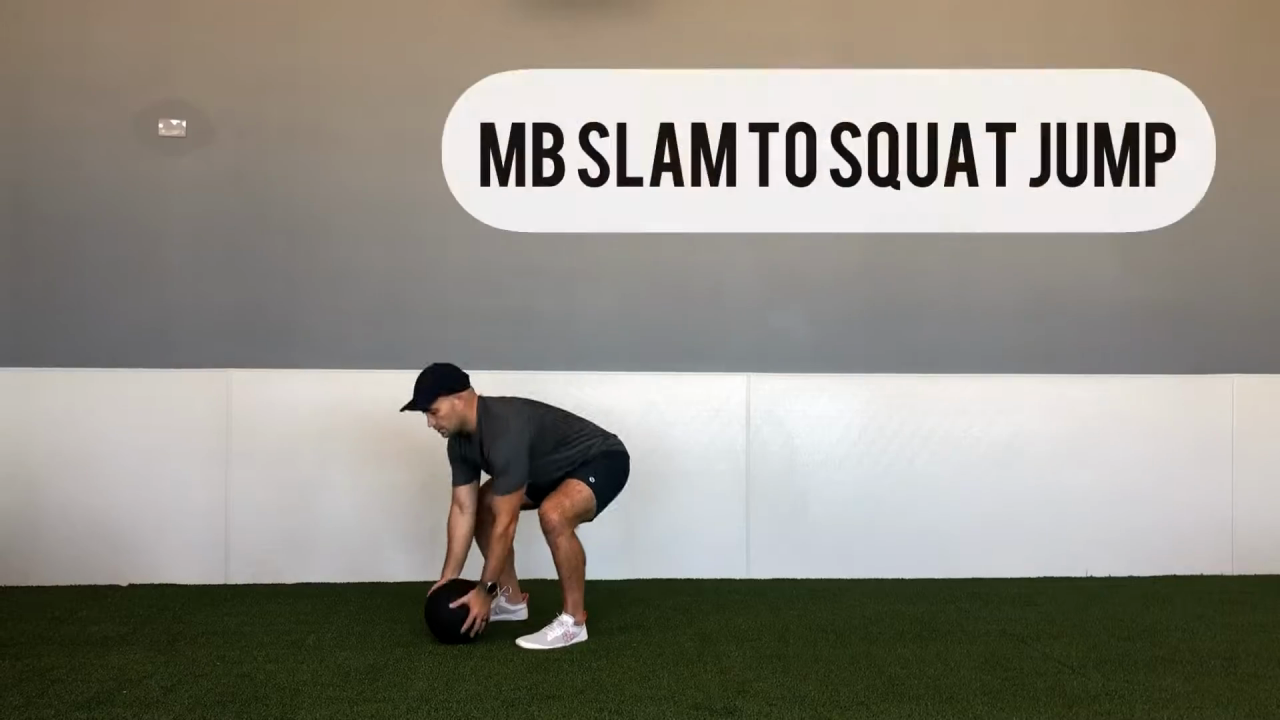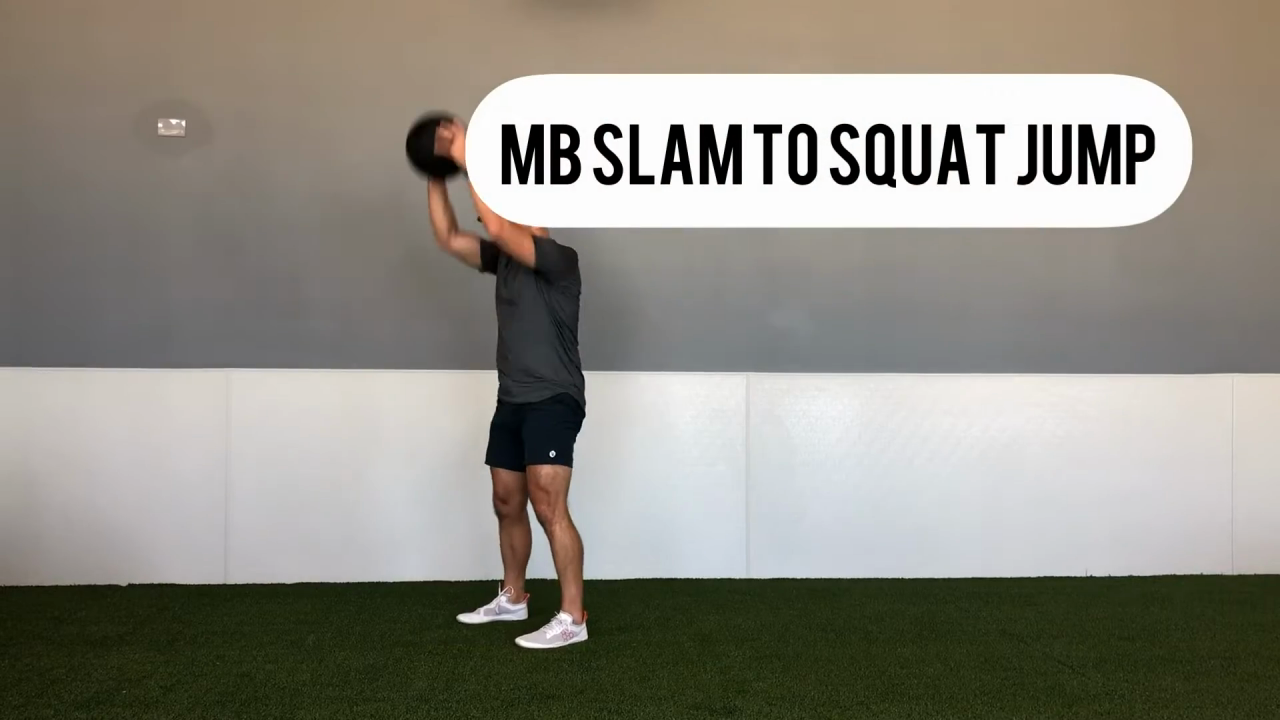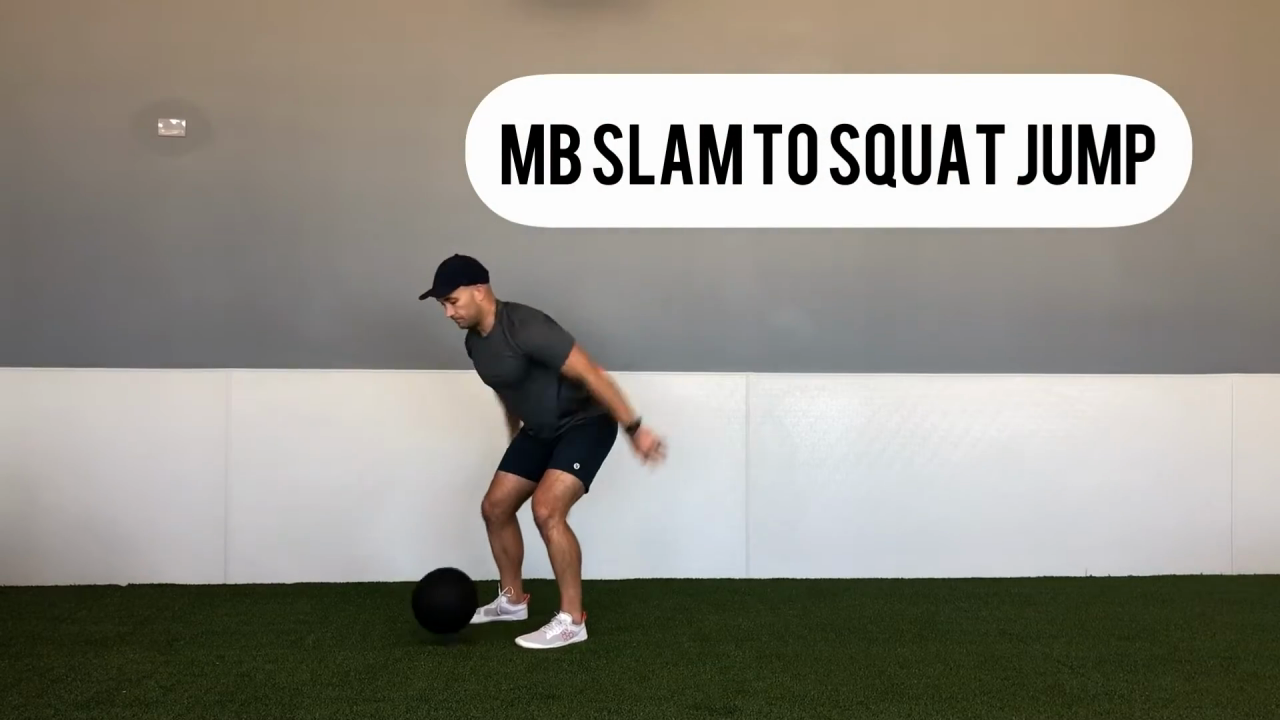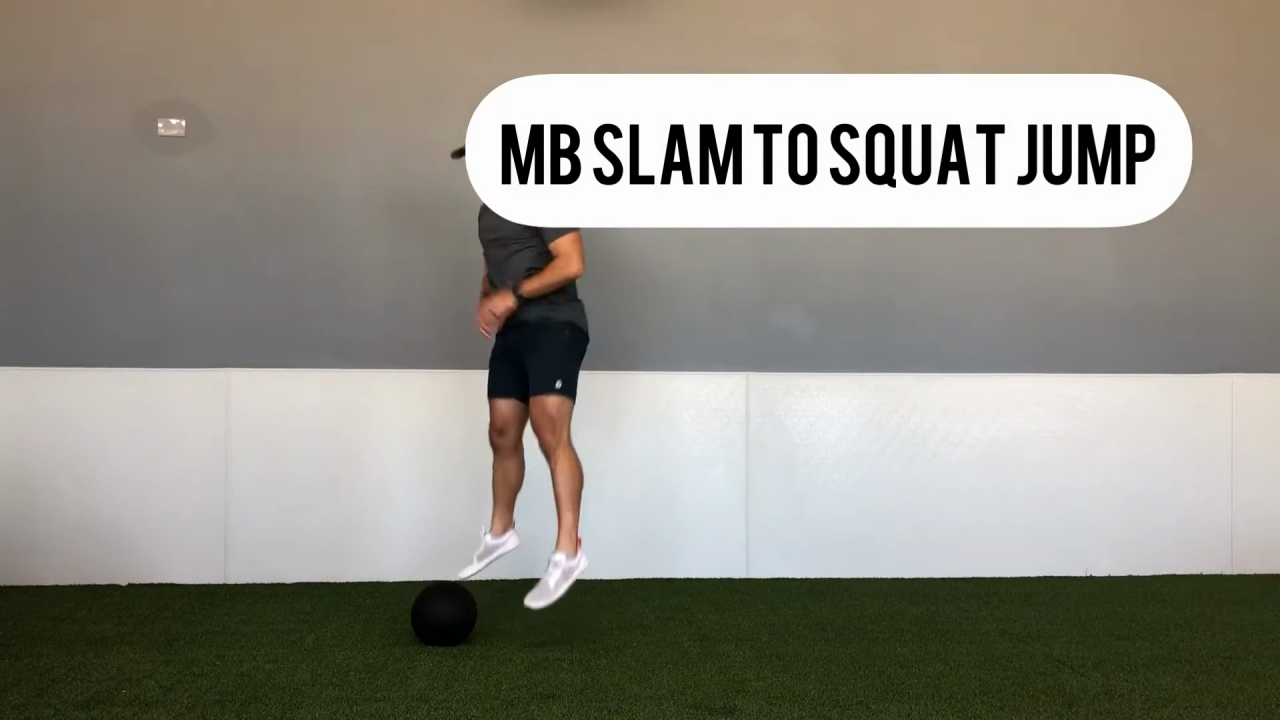
dt=0.7s
person 1, frame 1
left shoulder: (505, 434)
right shoulder: (460, 440)
left elbow: (505, 522)
right elbow: (463, 509)
left wrist: (484, 590)
right wrist: (449, 575)
left hip: (603, 461)
left knee: (554, 516)
right knee: (480, 509)
left ankle: (573, 621)
right ankle: (512, 600)
person 1, frame 2
left shoulder: (559, 261)
right shoulder: (505, 258)
left elbow: (502, 230)
right elbow: (449, 237)
left wrist: (468, 161)
right wrist: (436, 179)
left hip: (553, 402)
right hip: (512, 404)
left knee: (549, 509)
right knee: (507, 506)
left ankle: (573, 618)
right ankle: (512, 598)
person 1, frame 3
left shoulder: (525, 328)
right shoulder: (473, 340)
left elbow: (589, 374)
left wrist: (634, 428)
right wrist: (514, 439)
left hip: (585, 423)
right hip: (539, 429)
left knee: (546, 510)
right knee: (495, 508)
left ankle: (572, 620)
right ankle: (512, 598)
person 1, frame 4
right shoulder: (490, 209)
left elbow: (571, 265)
left wrist: (515, 295)
right wrist: (487, 302)
left hip: (554, 327)
right hip: (512, 334)
left knee: (551, 436)
right knee: (503, 437)
left ankle: (568, 552)
right ankle: (500, 532)
